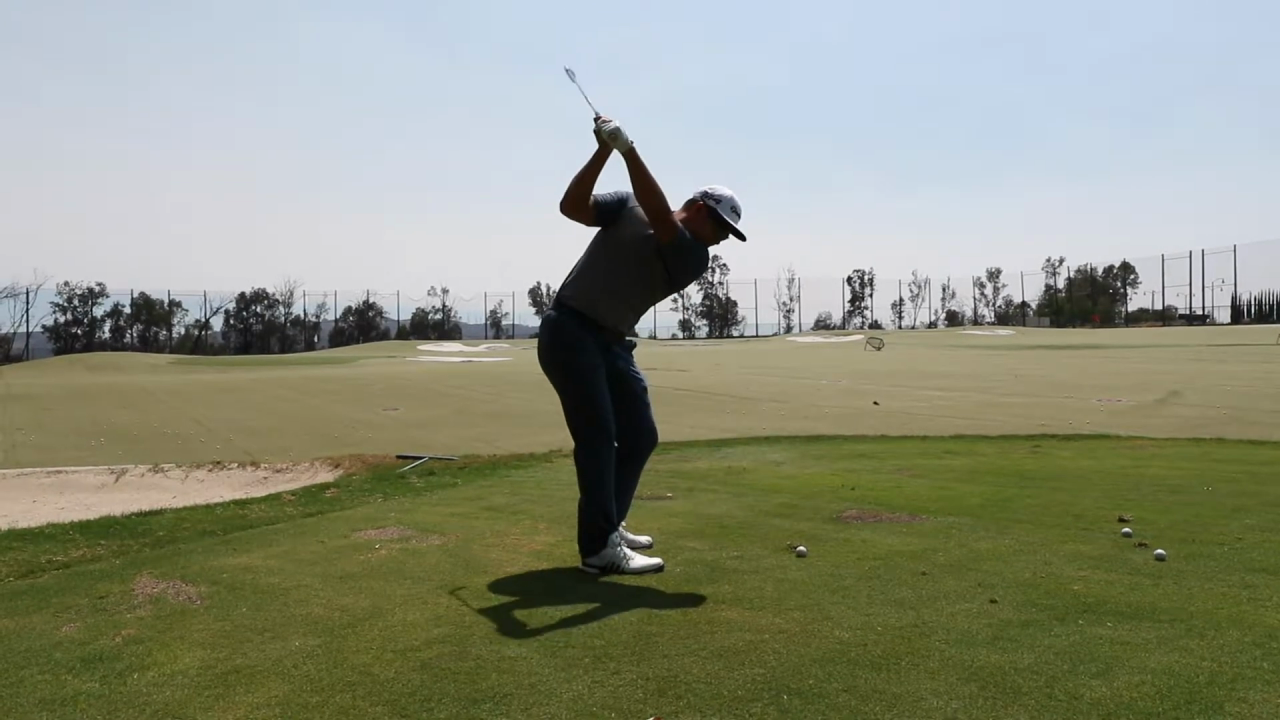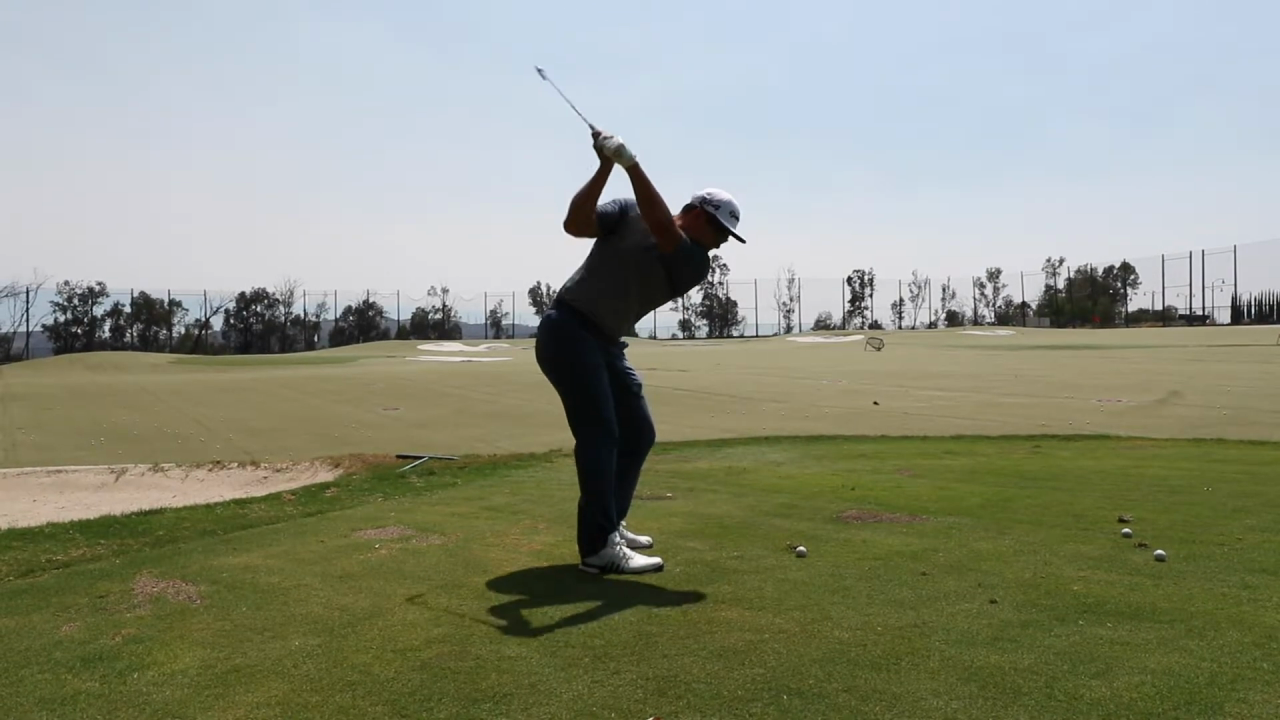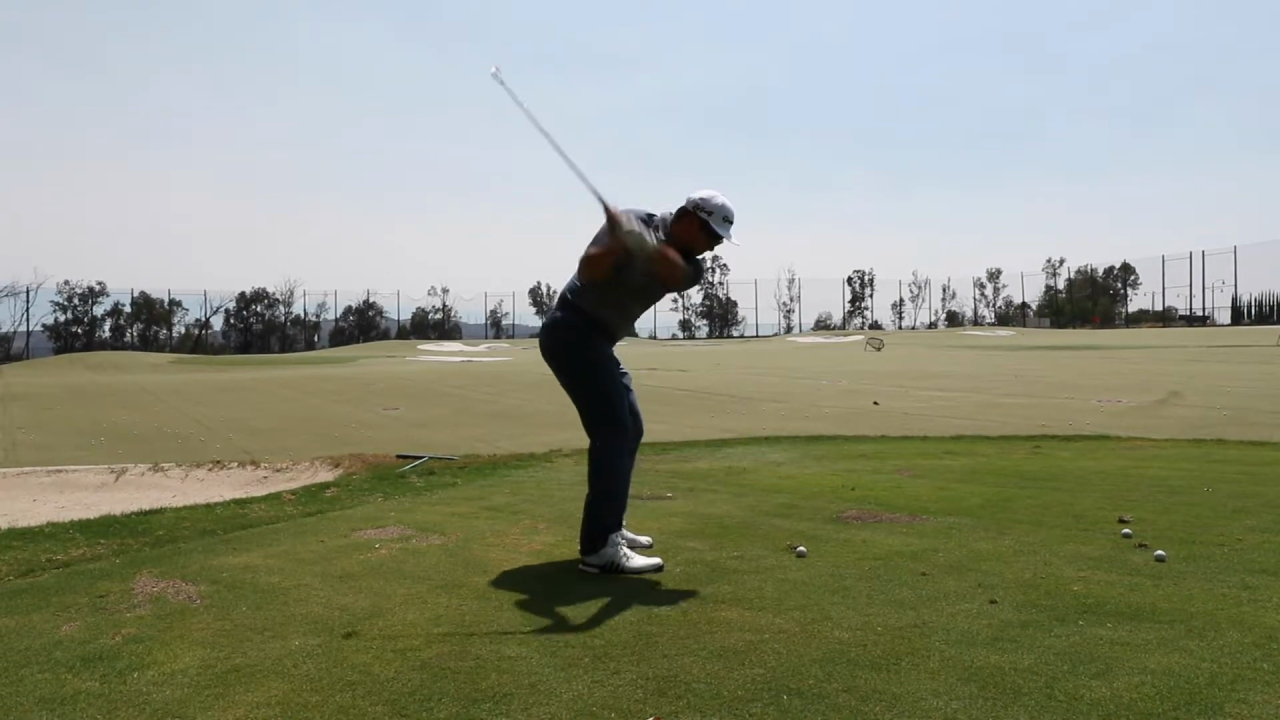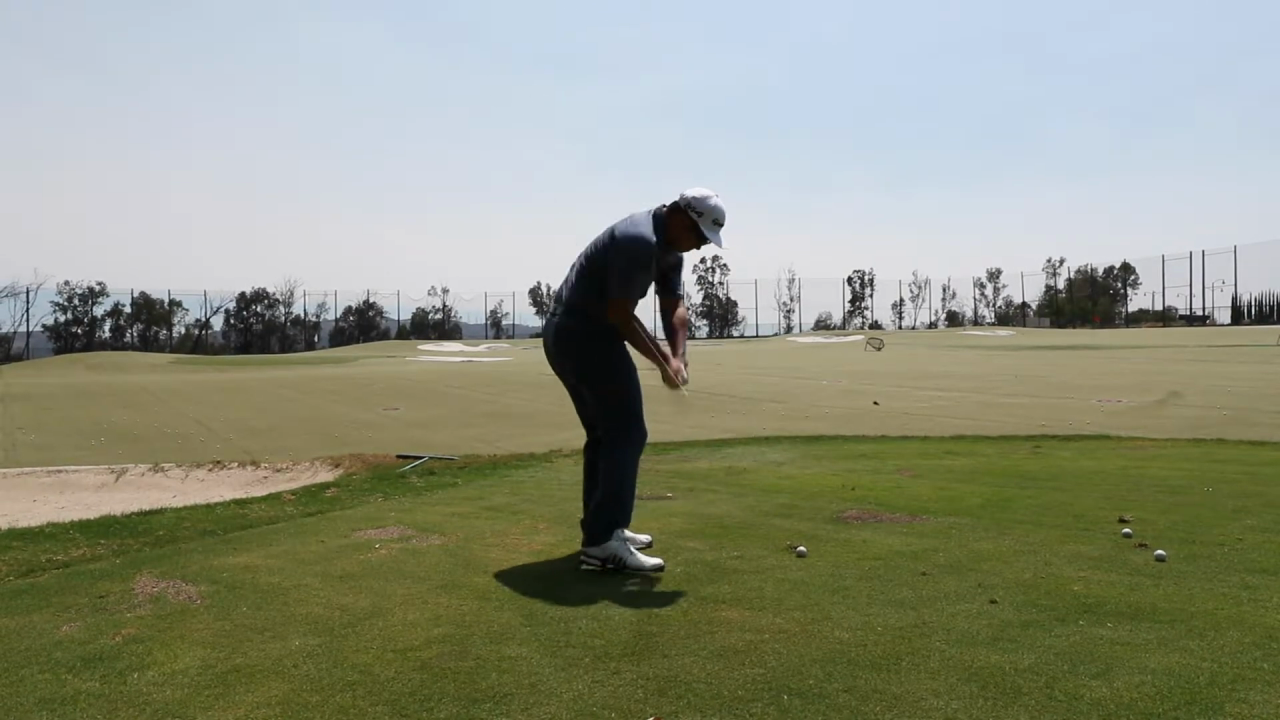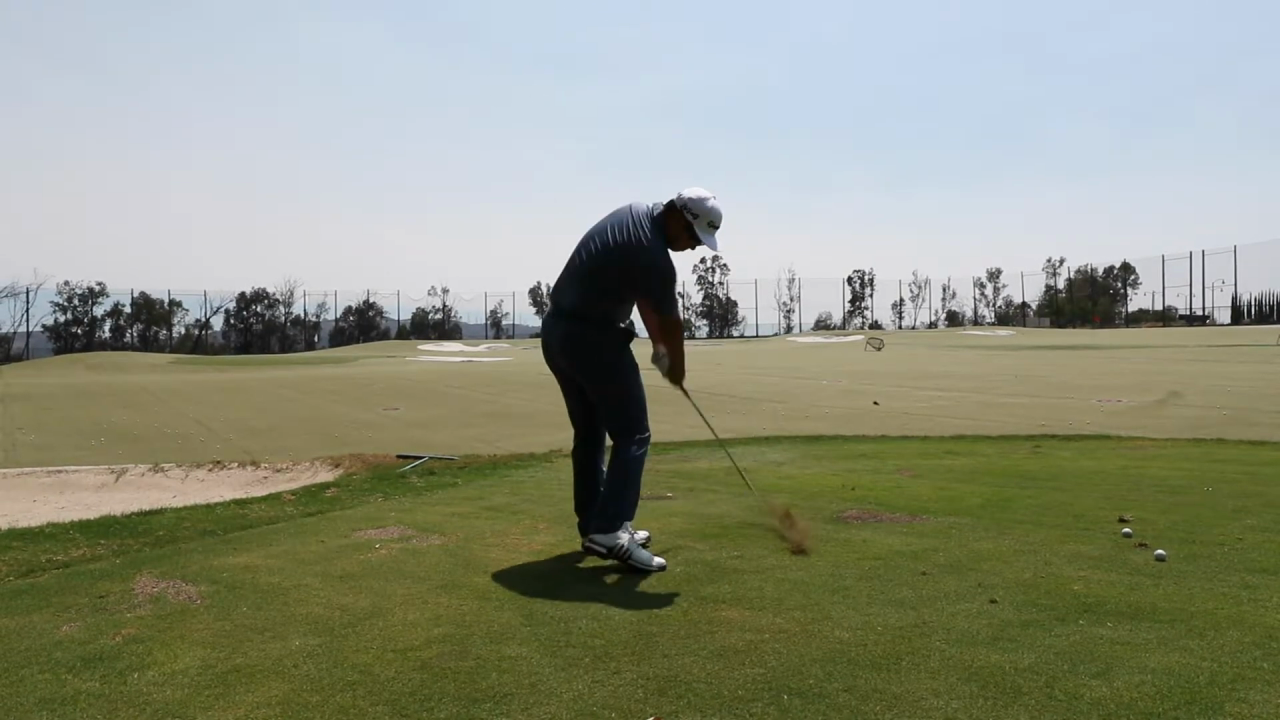
dt=0.3s
person 1, frame 1
left shoulder: (693, 257)
right shoulder: (628, 205)
right elbow: (571, 206)
right wrist: (604, 150)
left hip: (611, 342)
right hip: (568, 330)
left knee: (640, 437)
right knee: (597, 435)
left ankle: (609, 526)
right ankle: (599, 548)
person 1, frame 2
left shoulder: (695, 265)
right shoulder: (630, 209)
left elbow: (664, 230)
right elbow: (575, 224)
right wrist: (605, 168)
left hip: (605, 342)
right hip: (566, 331)
left knee: (638, 435)
right knee: (600, 433)
left ankle: (609, 525)
right ankle: (599, 548)
person 1, frame 3
left shoulder: (690, 265)
right shoulder: (634, 222)
left elbow: (672, 271)
right elbow: (588, 271)
left wrist: (646, 244)
right wrist: (619, 243)
left hip: (596, 339)
right hip: (573, 333)
left knee: (628, 431)
right knee: (614, 433)
left ankle: (607, 529)
right ankle: (600, 547)
person 1, frame 4
left shoulder: (668, 248)
right shoulder: (639, 240)
left elbow: (675, 308)
right elbow: (621, 313)
left wrist: (677, 358)
right wrist: (662, 360)
left hip: (563, 332)
right hip: (589, 336)
left knee: (603, 432)
right knee: (627, 434)
left ankle: (599, 526)
right ankle: (603, 541)
person 1, frame 5
left shoulder: (637, 212)
right shoulder: (654, 256)
right elbow: (668, 321)
left wrist: (657, 344)
right wrist: (676, 363)
left hip: (556, 330)
right hip: (594, 339)
left knee: (590, 431)
right knee: (631, 433)
left ankle: (594, 525)
right ankle: (610, 529)
